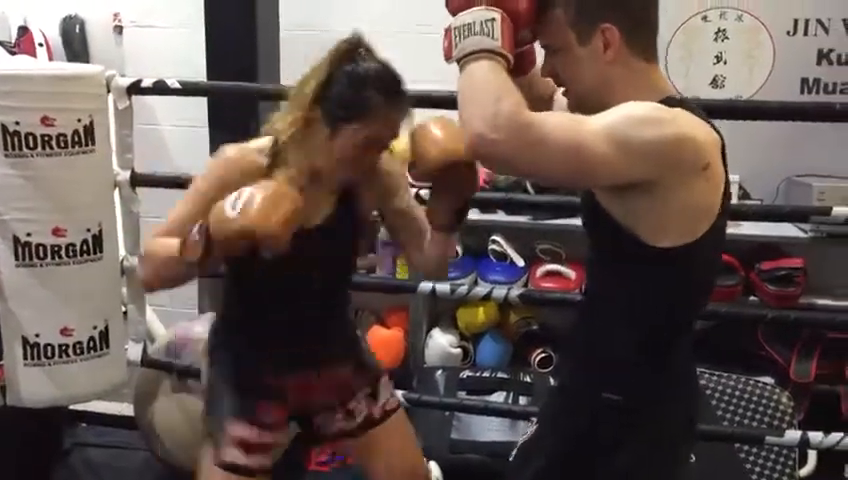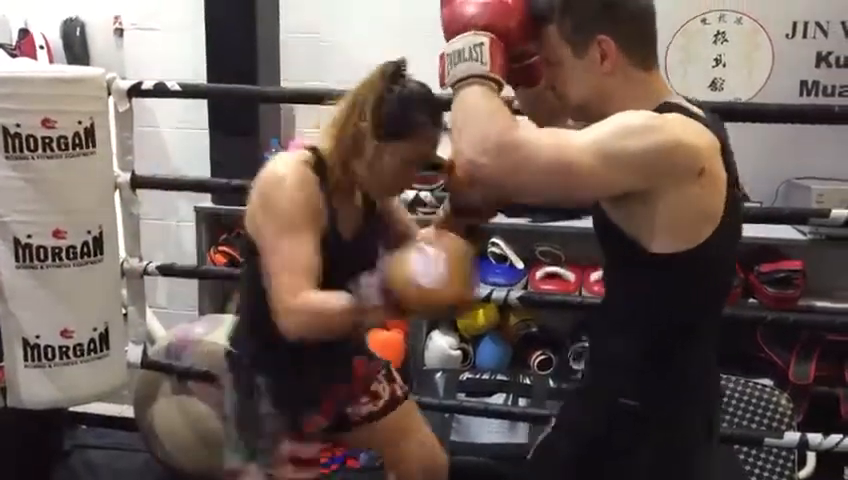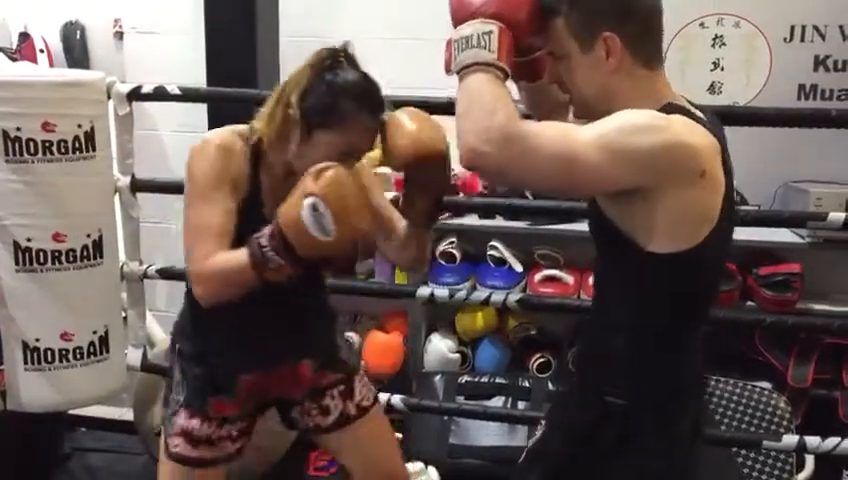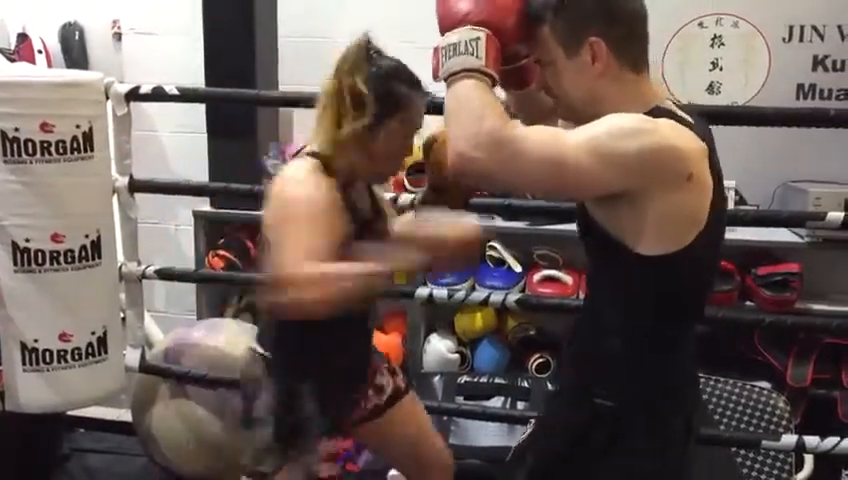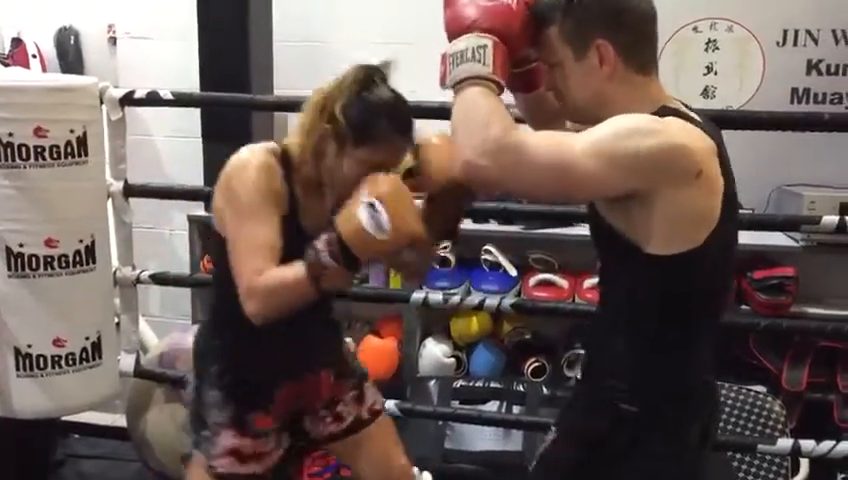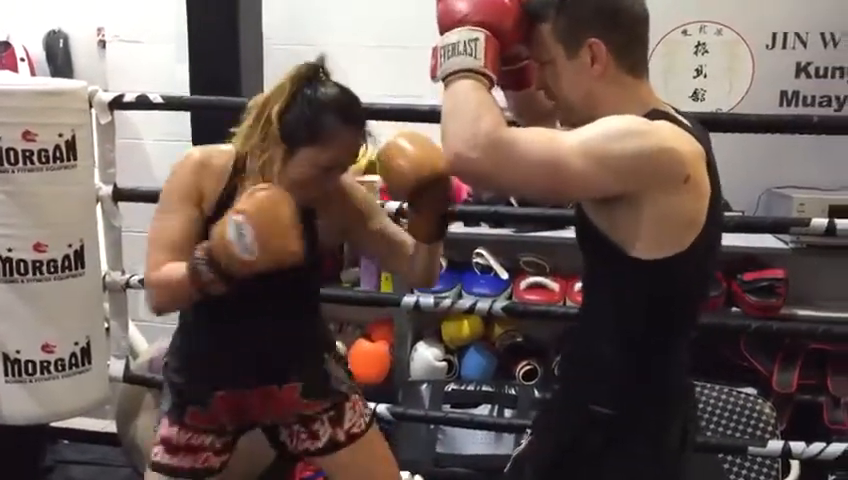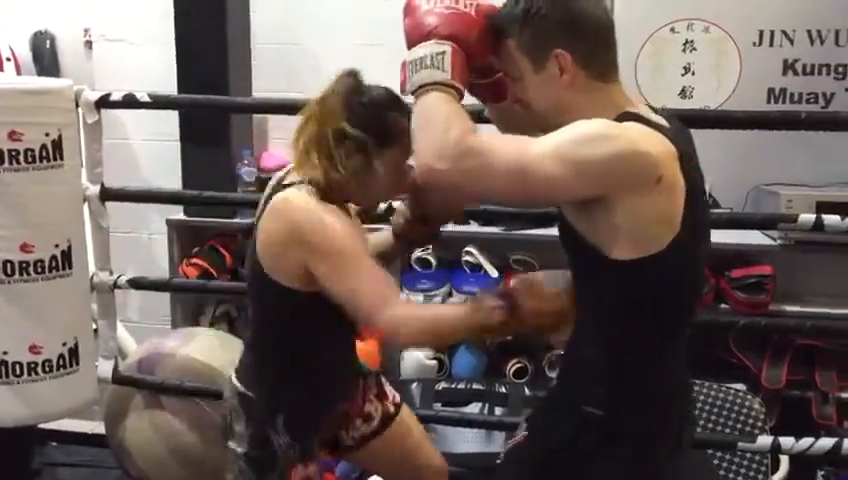
dt=0.3s
person 1, frame 1
left shoulder: (669, 137)
right shoulder: (650, 123)
left elbow: (492, 135)
right elbow: (538, 110)
right wrist: (512, 46)
left hip: (626, 412)
right hip: (612, 392)
person 1, frame 2
left shoulder: (664, 143)
right shoulder: (679, 126)
left elbow: (483, 161)
right elbow: (556, 128)
left wrist: (473, 54)
right wrist: (520, 59)
left hip: (645, 417)
right hip: (660, 394)
person 1, frame 3
left shoulder: (665, 144)
right shoulder: (678, 126)
left elbow: (487, 146)
right elbow: (555, 128)
left wrist: (480, 45)
right wrist: (523, 50)
left hip: (632, 417)
right hip: (638, 396)
person 1, frame 4
left shoulder: (652, 147)
right shoulder: (667, 130)
left elbow: (477, 151)
right elbow: (547, 145)
left wrist: (468, 41)
right wrist: (513, 57)
left hip: (626, 416)
right hip: (634, 397)
person 1, frame 5
left shoulder: (661, 147)
right shoulder: (675, 130)
left elbow: (483, 160)
right elbow: (557, 150)
left wrist: (475, 49)
right wrist: (520, 64)
left hip: (641, 422)
right hip: (651, 399)
person 1, frame 6
left shoulder: (651, 149)
right shoulder: (663, 135)
left elbow: (474, 153)
right elbow: (546, 149)
left wrist: (468, 45)
right wrist: (512, 61)
left hip: (618, 426)
right hip: (637, 405)
person 1, frame 7
left shoulder: (622, 152)
right shoulder: (647, 131)
left elbow: (441, 165)
right elbow: (534, 149)
left wrist: (436, 57)
right wrist: (486, 76)
left hip: (611, 426)
right hip: (637, 401)
person 2, frame 1
left shoulder: (376, 173)
right shoulder: (241, 167)
left elbow: (431, 262)
right elbow: (152, 269)
left wrist: (450, 198)
right wrist: (209, 242)
left hip: (335, 356)
right hip: (249, 366)
person 2, frame 2
left shoulder: (377, 181)
right shoulder: (289, 182)
right elbow: (295, 314)
right wrist: (383, 297)
left hip: (343, 359)
right hip: (274, 374)
person 2, frame 3
left shoulder: (345, 172)
right shoulder: (220, 153)
left elbow: (407, 257)
right elbow: (207, 282)
left wrist: (423, 197)
right wrist: (286, 244)
left hip: (311, 350)
right hip: (217, 360)
person 2, frame 4
left shoulder: (357, 175)
right shoulder: (304, 185)
left elbow: (389, 235)
right elbow: (291, 290)
right wrist: (404, 257)
left hip: (350, 353)
right hip: (302, 374)
person 2, frame 5
left shoulder: (350, 183)
right shoulder: (254, 172)
left elbow: (408, 259)
right elbow: (260, 298)
right wrist: (341, 251)
left hip: (317, 364)
right hip: (239, 375)
person 2, frame 6
left shoulder: (338, 193)
right shoulder: (201, 172)
left elbow: (418, 272)
right elbow: (159, 293)
left wrist: (430, 210)
right wrist: (219, 261)
left hip: (303, 373)
right hip: (208, 379)
person 2, frame 7
left shoulder: (326, 191)
right shoulder: (305, 216)
left elbow: (356, 259)
right elbow: (398, 325)
left wrist: (410, 227)
right wrist: (502, 309)
left hip: (339, 384)
right hip: (278, 408)
